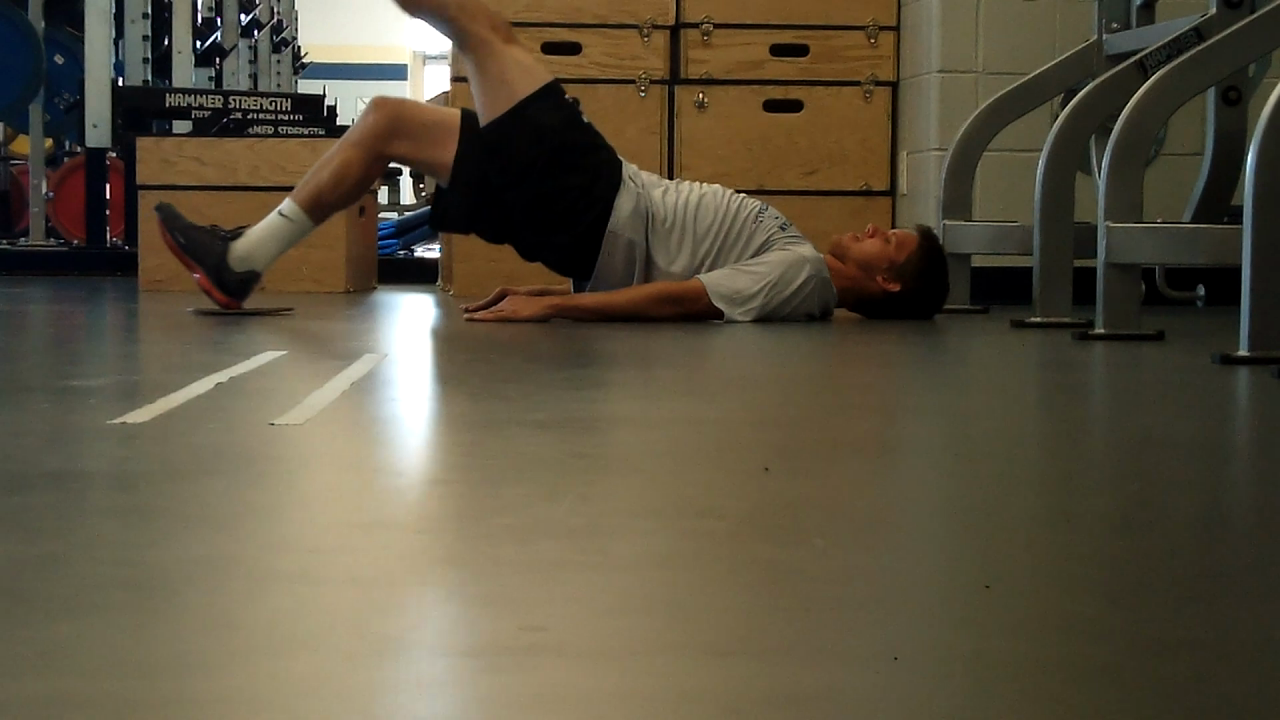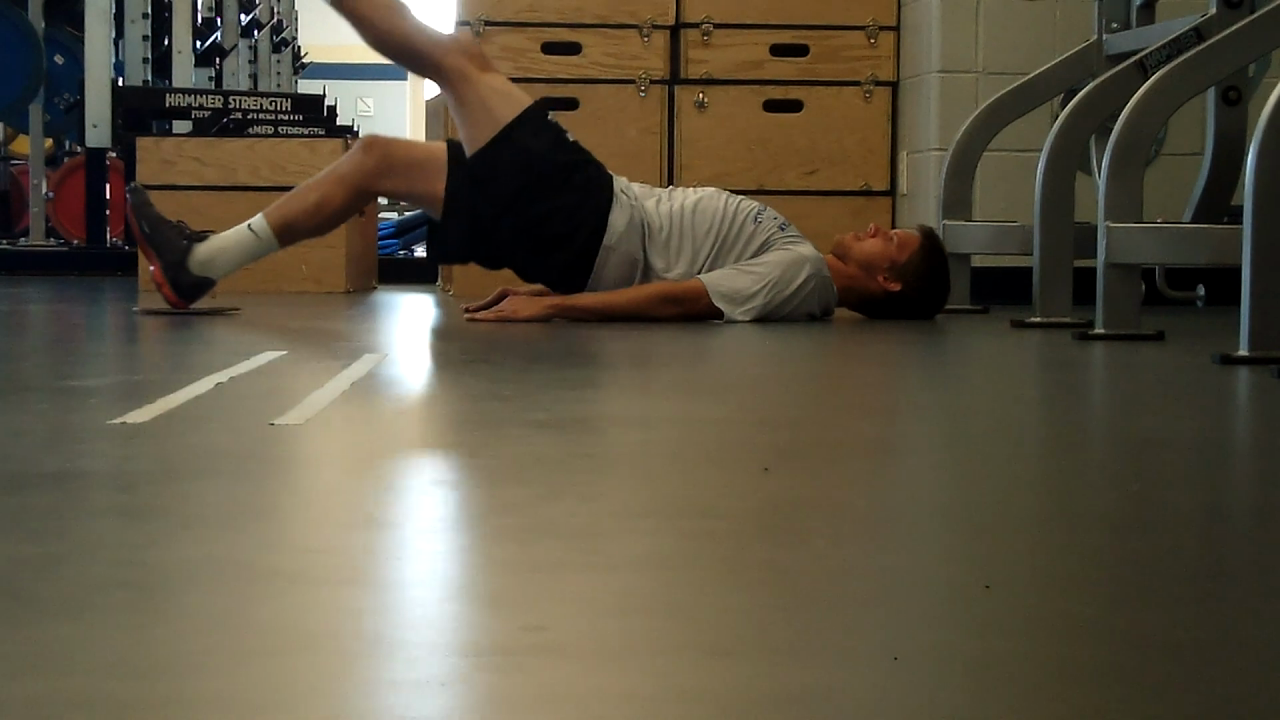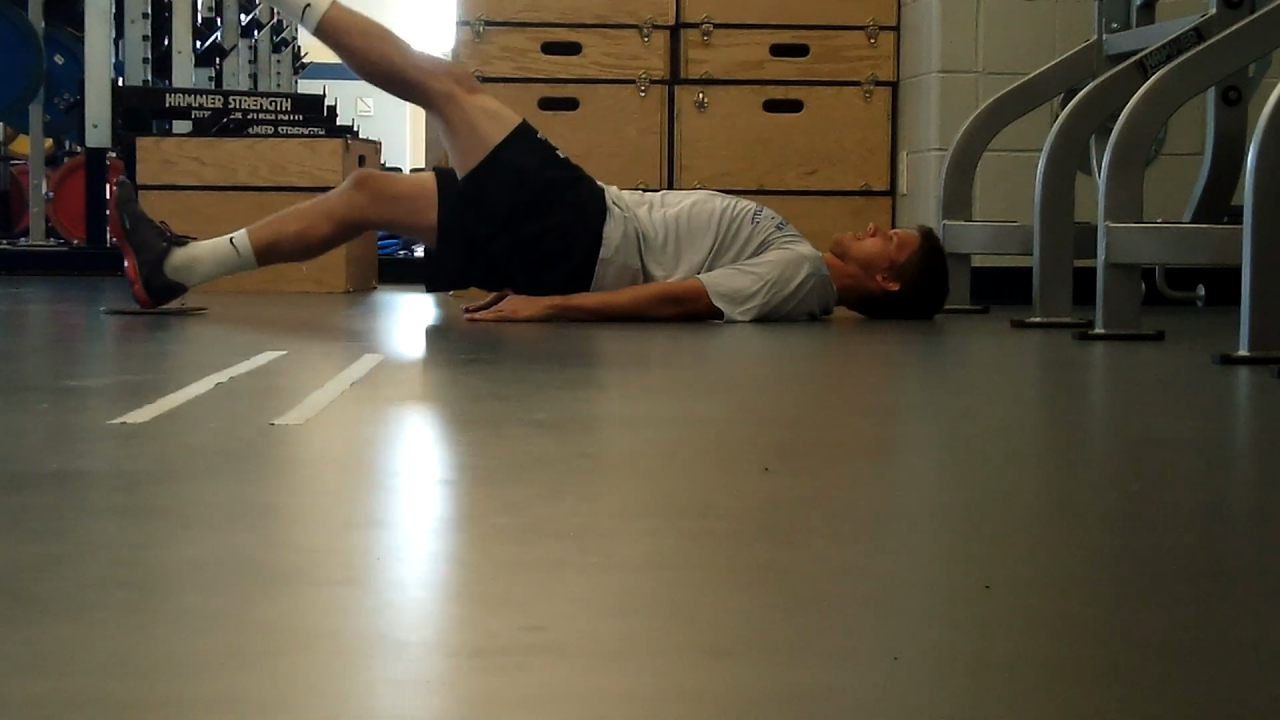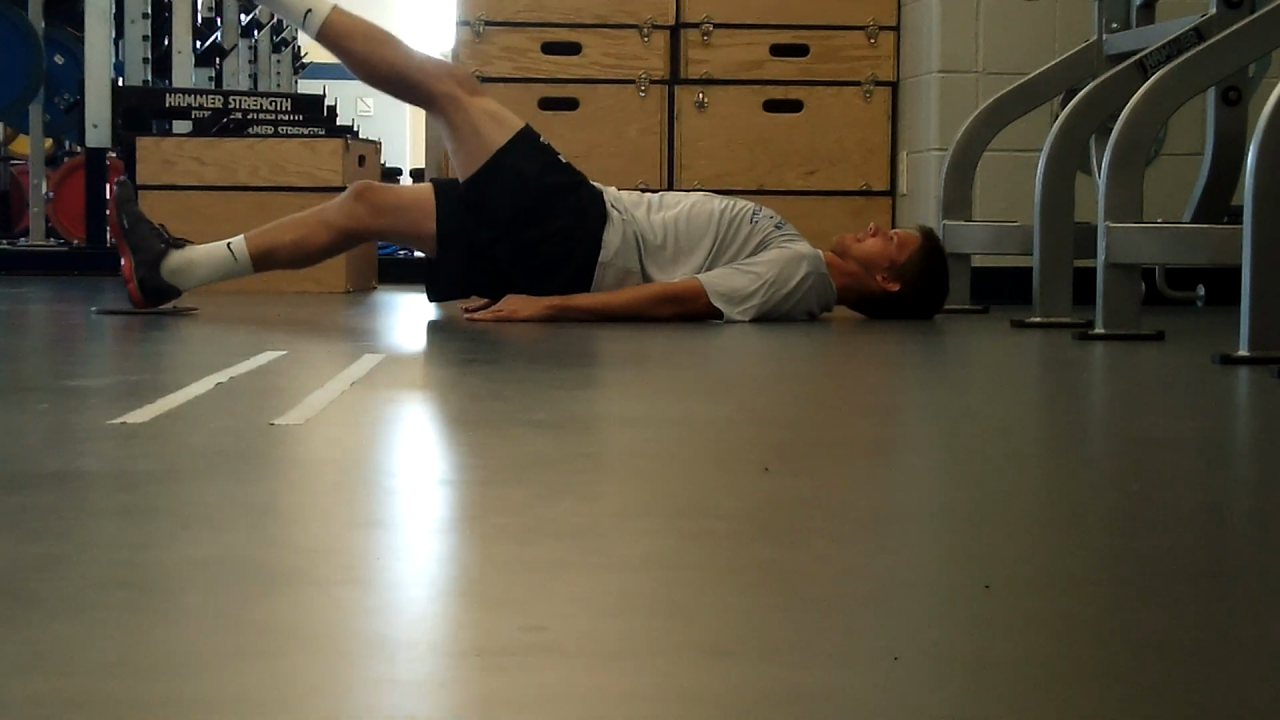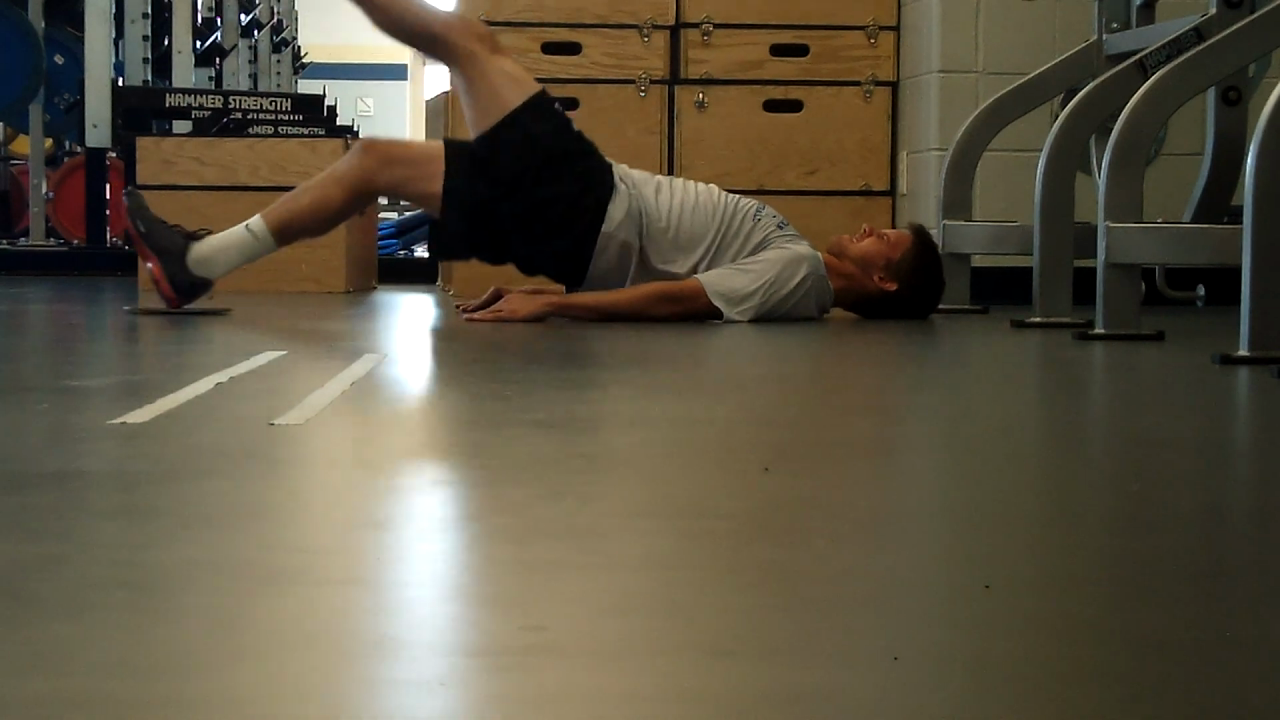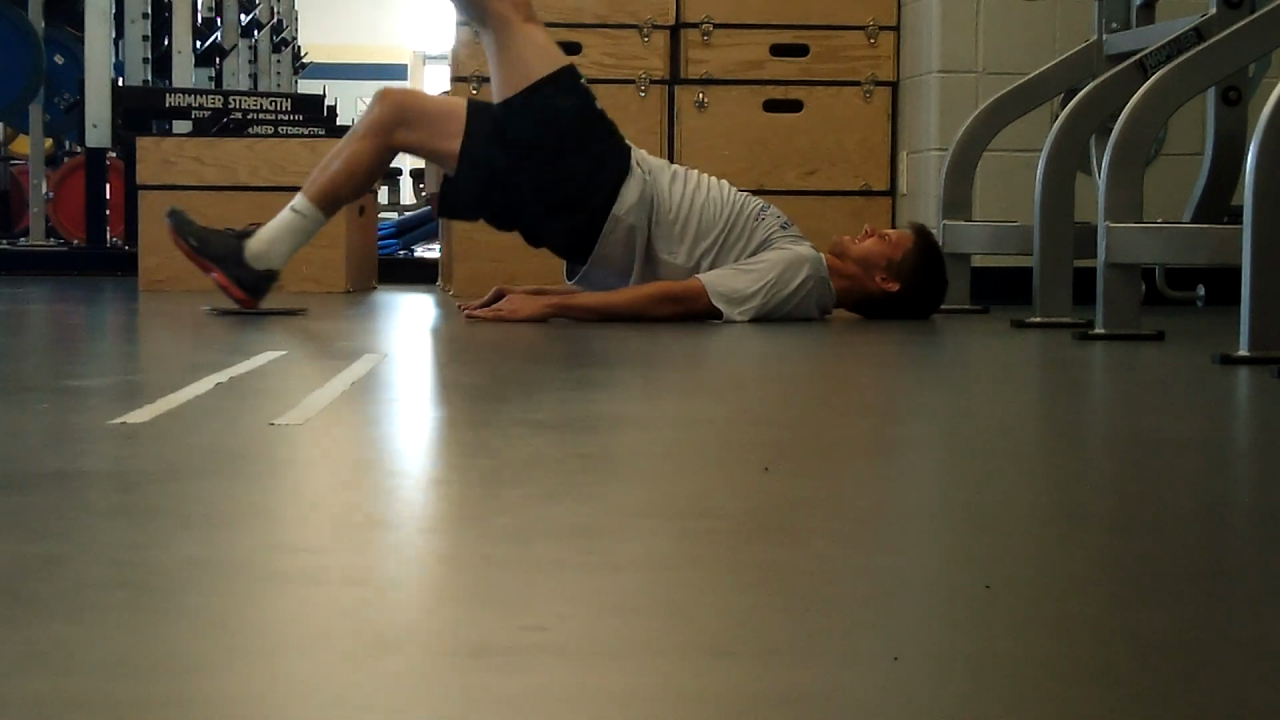
dt=0.2s
person 1, frame 1
left shoulder: (801, 273)
right shoulder: (797, 269)
left elbow: (677, 300)
left wrist: (551, 305)
right wrist: (560, 287)
left hip: (597, 210)
right hip: (599, 211)
right knee: (389, 118)
right ankle: (245, 258)
person 1, frame 2
left shoulder: (800, 272)
right shoulder: (795, 268)
left elbow: (677, 299)
left wrist: (549, 306)
right wrist: (554, 288)
left hip: (591, 225)
right hip: (597, 220)
right knee: (374, 156)
right ankle: (204, 263)
person 1, frame 3
left shoulder: (799, 274)
right shoulder: (793, 267)
left elbow: (677, 299)
left wrist: (547, 305)
left hip: (586, 241)
right hip: (594, 229)
left knee: (448, 83)
right knee: (365, 194)
right ankle: (177, 268)
person 1, frame 4
left shoulder: (800, 271)
right shoulder: (794, 268)
left elbow: (676, 300)
left wrist: (548, 305)
left hip: (586, 243)
right hip: (594, 225)
left knee: (451, 87)
right knee: (365, 205)
right ankle: (172, 271)
person 1, frame 5
left shoulder: (799, 272)
right shoulder: (793, 267)
left elbow: (677, 299)
left wrist: (547, 304)
right wrist: (547, 281)
left hip: (592, 216)
right hip: (595, 211)
right knee: (373, 160)
right ankle: (198, 263)
person 1, frame 6
left shoulder: (800, 273)
right shoulder: (795, 267)
left elbow: (677, 301)
left wrist: (551, 305)
left hip: (602, 193)
right hip: (604, 198)
right knee: (391, 112)
right ankle: (259, 257)
